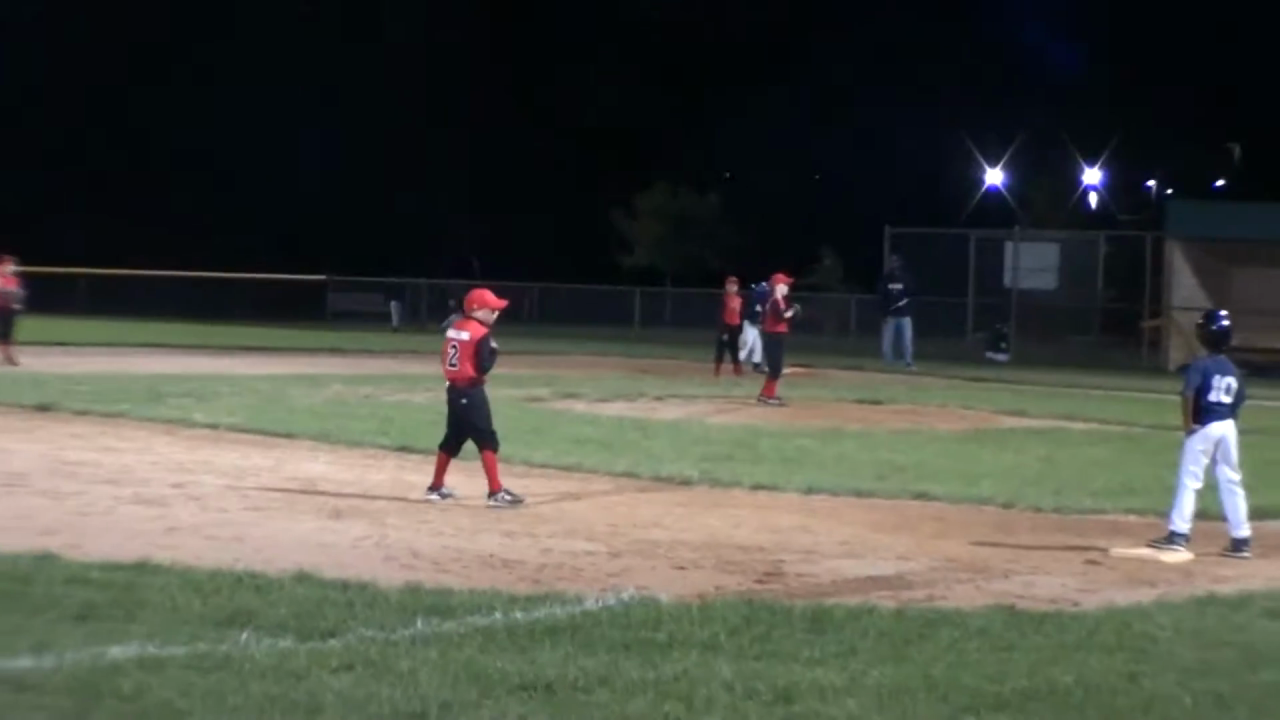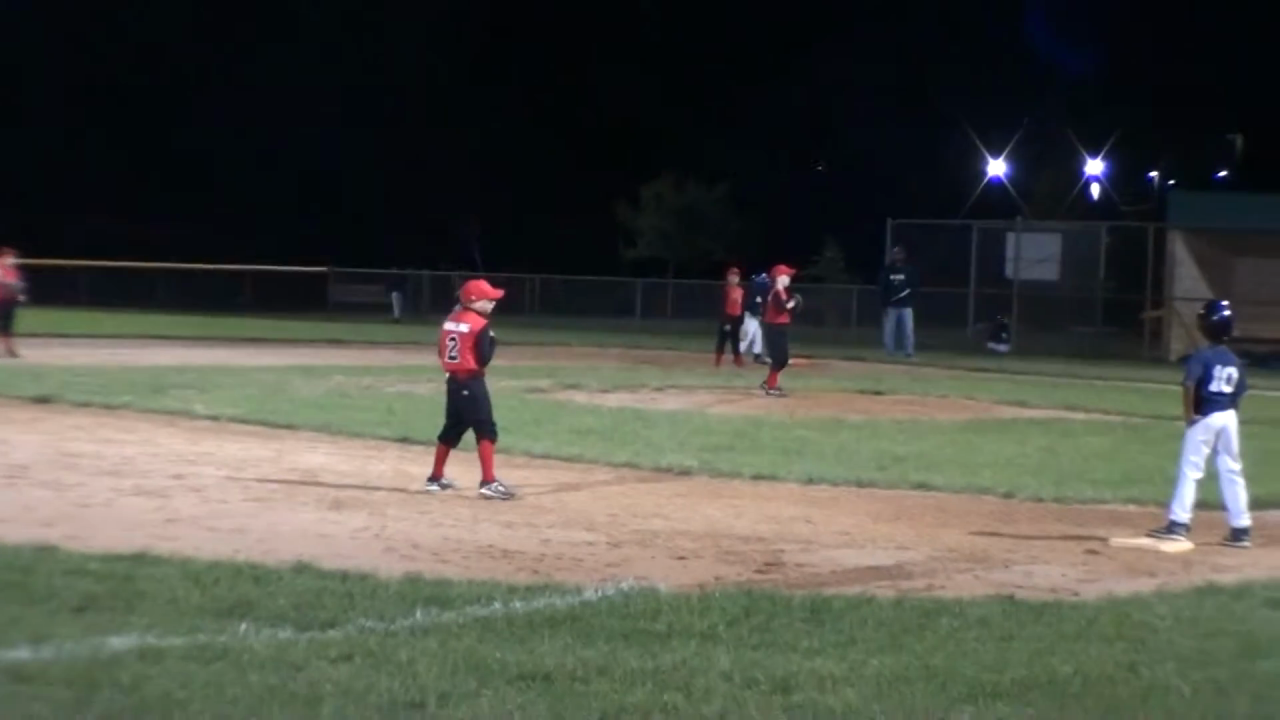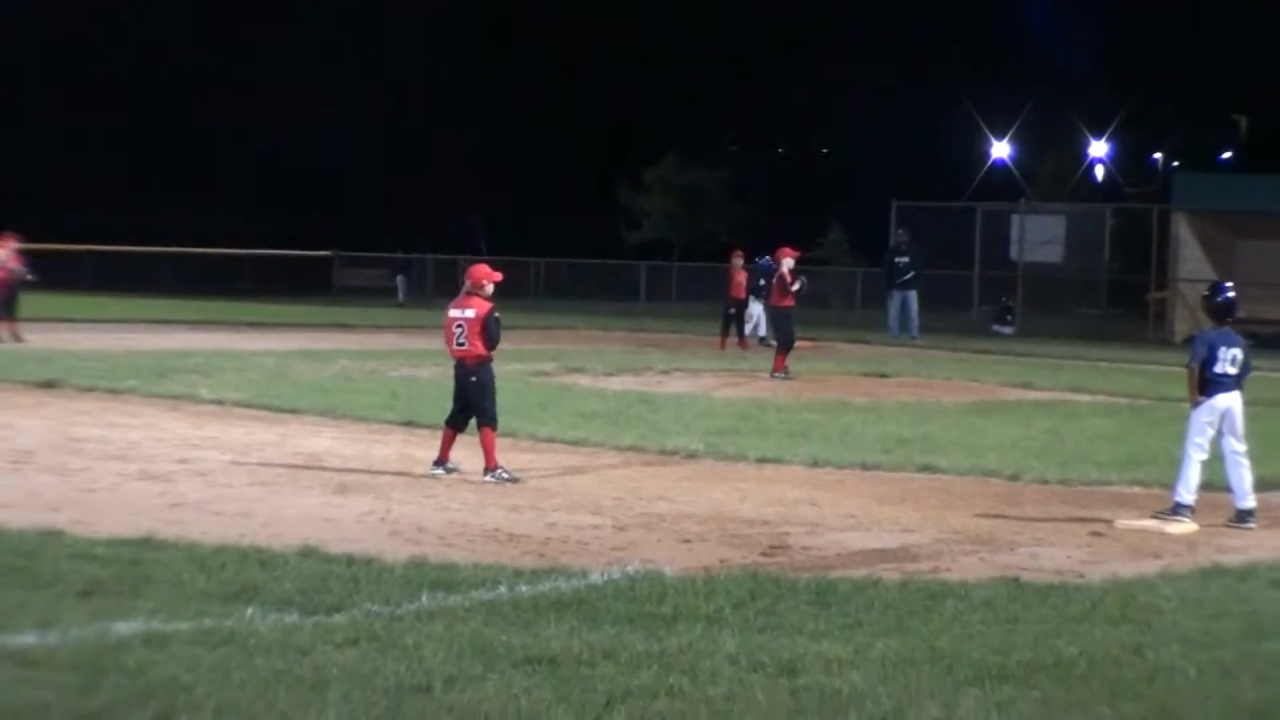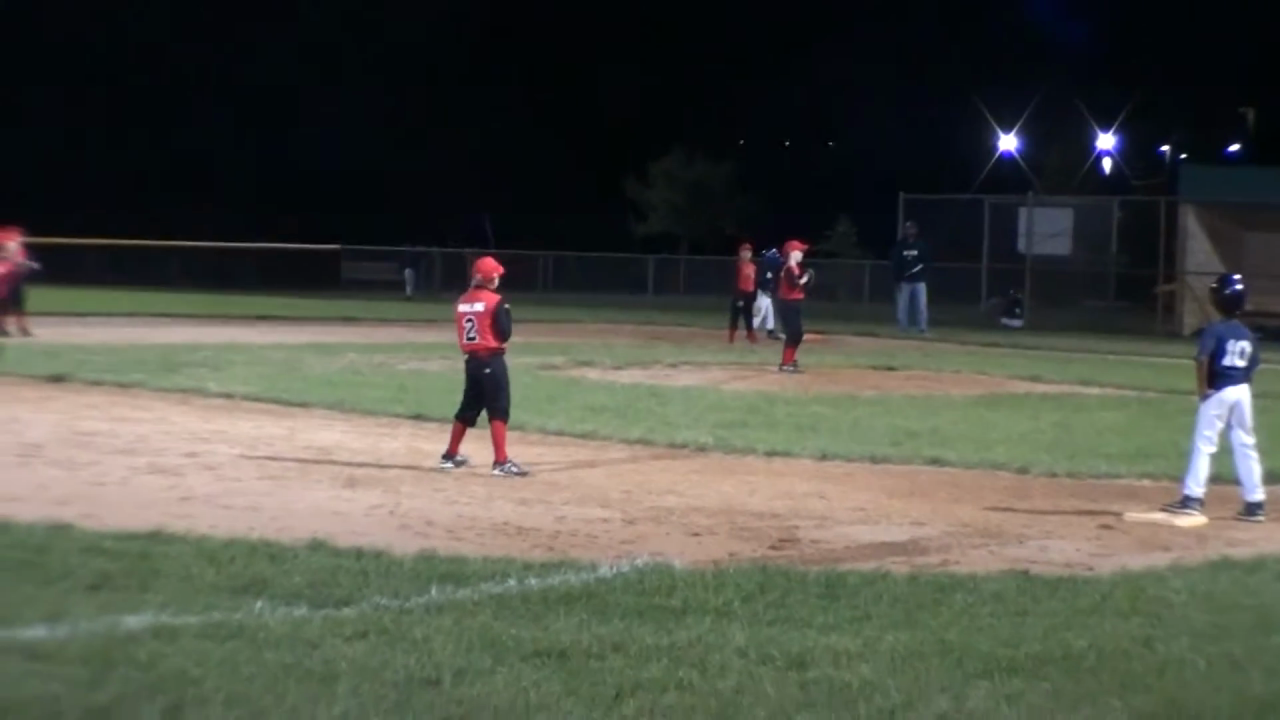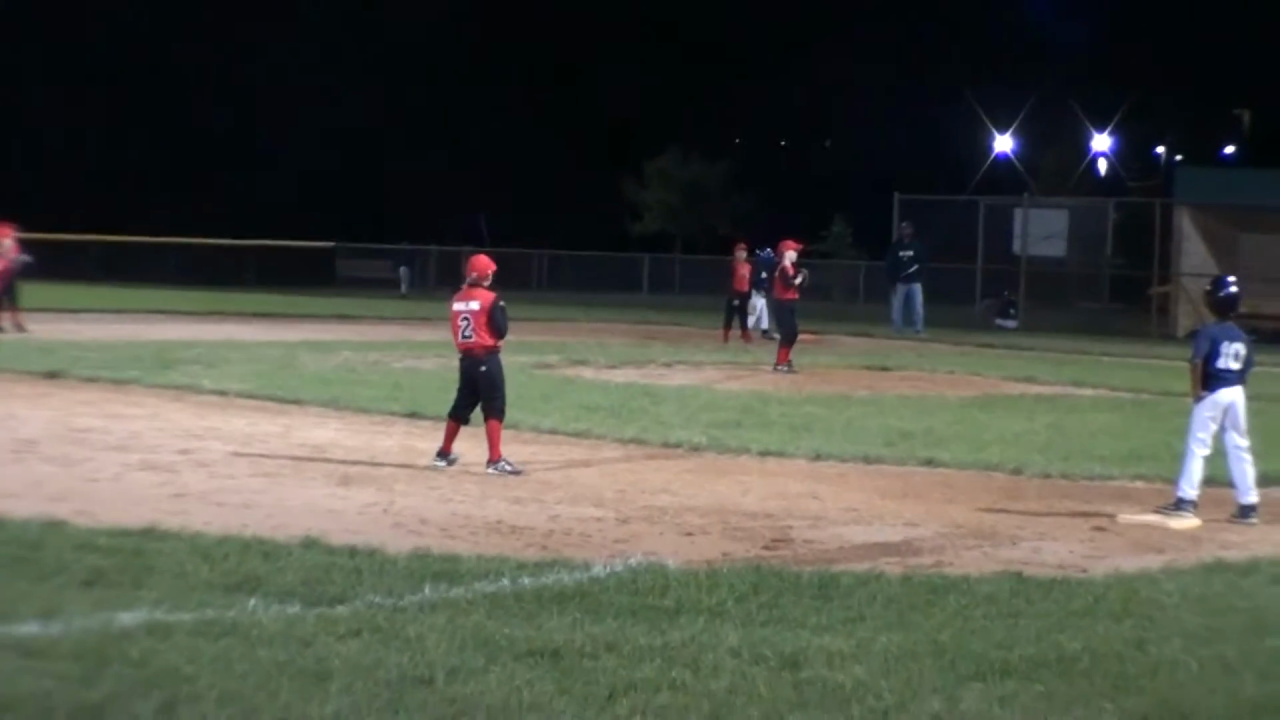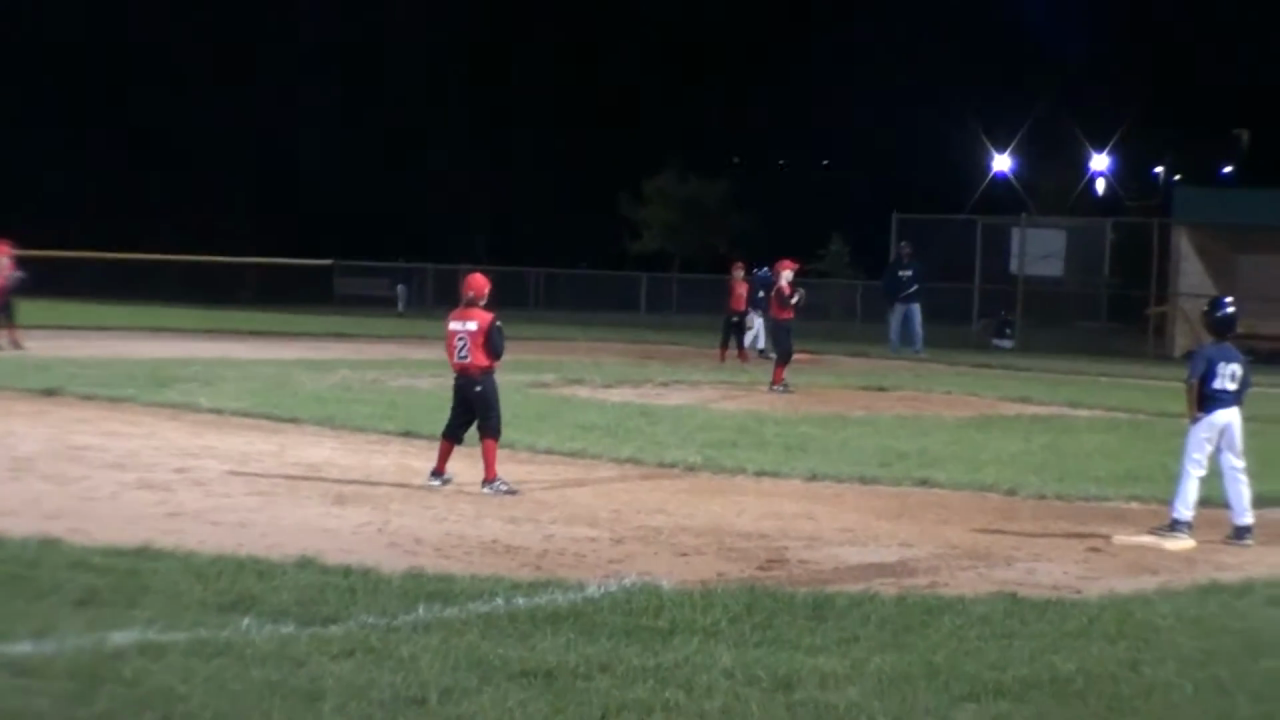
dt=0.1s
person 1, frame 1
left shoulder: (1200, 365)
right shoulder: (1233, 370)
left elbow: (1188, 394)
right elbow: (1237, 405)
left wrist: (1187, 424)
right wrist: (1226, 425)
left hip: (1204, 428)
right hip: (1227, 427)
left knee: (1189, 480)
right knee: (1231, 482)
left ankle: (1178, 534)
right ankle: (1241, 539)
person 1, frame 2
left shoulder: (1201, 355)
right shoulder: (1234, 360)
left elbow: (1189, 384)
right elbow: (1238, 395)
left wrist: (1189, 414)
right wrist: (1226, 414)
left hip: (1205, 418)
right hip: (1229, 418)
left knee: (1190, 470)
right knee: (1232, 472)
left ankle: (1178, 524)
right ankle: (1241, 529)
person 1, frame 3
left shoulder: (1206, 337)
right shoulder: (1239, 342)
left elbow: (1193, 366)
right elbow: (1242, 376)
left wrist: (1194, 395)
right wrist: (1231, 395)
left hip: (1210, 400)
right hip: (1233, 399)
left knee: (1194, 451)
right knee: (1237, 454)
left ankle: (1183, 506)
right ankle: (1246, 510)
person 1, frame 4
left shoulder: (1214, 329)
right shoulder: (1247, 334)
left elbow: (1202, 359)
right elbow: (1251, 368)
left wrist: (1203, 388)
right wrist: (1240, 388)
left hip: (1218, 393)
right hip: (1242, 392)
left knee: (1203, 444)
right knee: (1245, 446)
left ankle: (1192, 499)
right ankle: (1255, 503)
person 1, frame 5
left shoulder: (1209, 331)
right shoulder: (1242, 337)
left elbow: (1196, 361)
right elbow: (1245, 371)
left wrist: (1197, 390)
right wrist: (1233, 390)
left hip: (1212, 395)
right hip: (1236, 394)
left knee: (1197, 447)
right knee: (1239, 449)
left ankle: (1186, 501)
right ankle: (1248, 505)
person 1, frame 6
left shoulder: (1204, 353)
right shoulder: (1238, 357)
left elbow: (1192, 382)
right elbow: (1241, 391)
left wrist: (1191, 411)
right wrist: (1229, 411)
left hip: (1208, 415)
right hip: (1232, 415)
left knee: (1192, 468)
right knee: (1235, 471)
left ankle: (1180, 522)
right ankle: (1243, 527)
person 2, frame 1
left shoulder: (455, 327)
right shoulder: (481, 333)
right elbow: (483, 368)
right wrist: (493, 350)
left hip: (454, 389)
right hip: (470, 391)
left knee: (452, 438)
right knee: (487, 439)
left ankle: (436, 487)
right ankle: (496, 492)
person 2, frame 2
left shoulder: (450, 319)
right shoulder: (480, 324)
left elbow: (441, 352)
right elbow: (484, 359)
right wrist: (492, 340)
left hip: (453, 381)
right hip: (471, 382)
left knee: (451, 429)
right knee: (486, 429)
left ankle: (436, 478)
right ankle: (488, 481)
person 2, frame 3
left shoulder: (454, 306)
right shoulder: (486, 308)
left elbow: (449, 340)
right elbow: (492, 343)
right wrist: (496, 320)
left hip: (461, 366)
right hip: (479, 368)
left knee: (458, 414)
right knee: (487, 417)
left ankle: (441, 462)
right ankle: (491, 469)
person 2, frame 4
left shoulder: (462, 301)
right shoulder: (495, 301)
left elbow: (463, 332)
right elbow: (505, 334)
right wrist: (506, 312)
left hip: (471, 361)
right hip: (491, 361)
left knee: (468, 407)
right knee: (499, 409)
left ankle: (450, 455)
right ankle: (501, 462)
person 2, frame 5
left shoulder: (457, 299)
right shoulder: (491, 299)
left elbow: (459, 329)
right elbow: (501, 332)
right wrist: (501, 309)
left hip: (466, 359)
right hip: (486, 359)
left knee: (461, 405)
right knee: (494, 408)
left ankle: (444, 453)
right ankle: (495, 460)
person 2, frame 6
left shoulder: (453, 318)
right shoulder: (487, 319)
left elbow: (450, 349)
right elbow: (497, 353)
right wrist: (498, 330)
left hip: (461, 379)
right hip: (481, 380)
left knee: (455, 425)
right knee: (490, 428)
left ankle: (438, 473)
right ankle: (490, 480)
